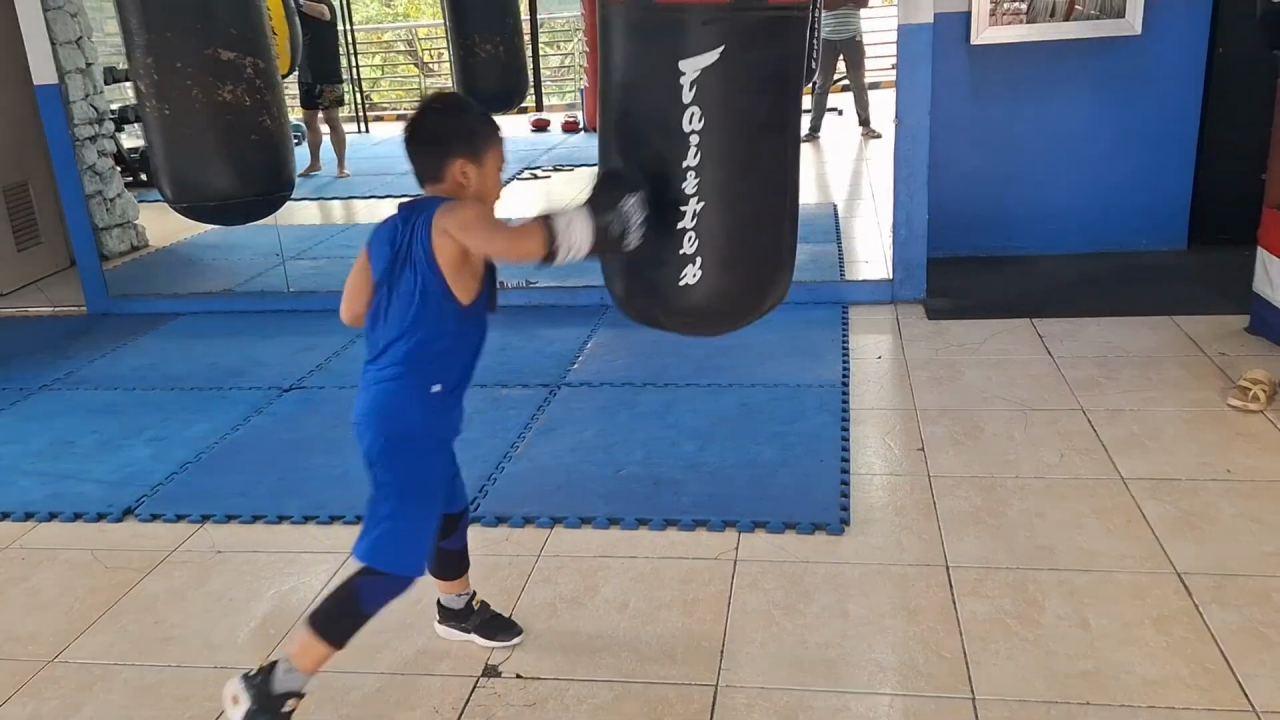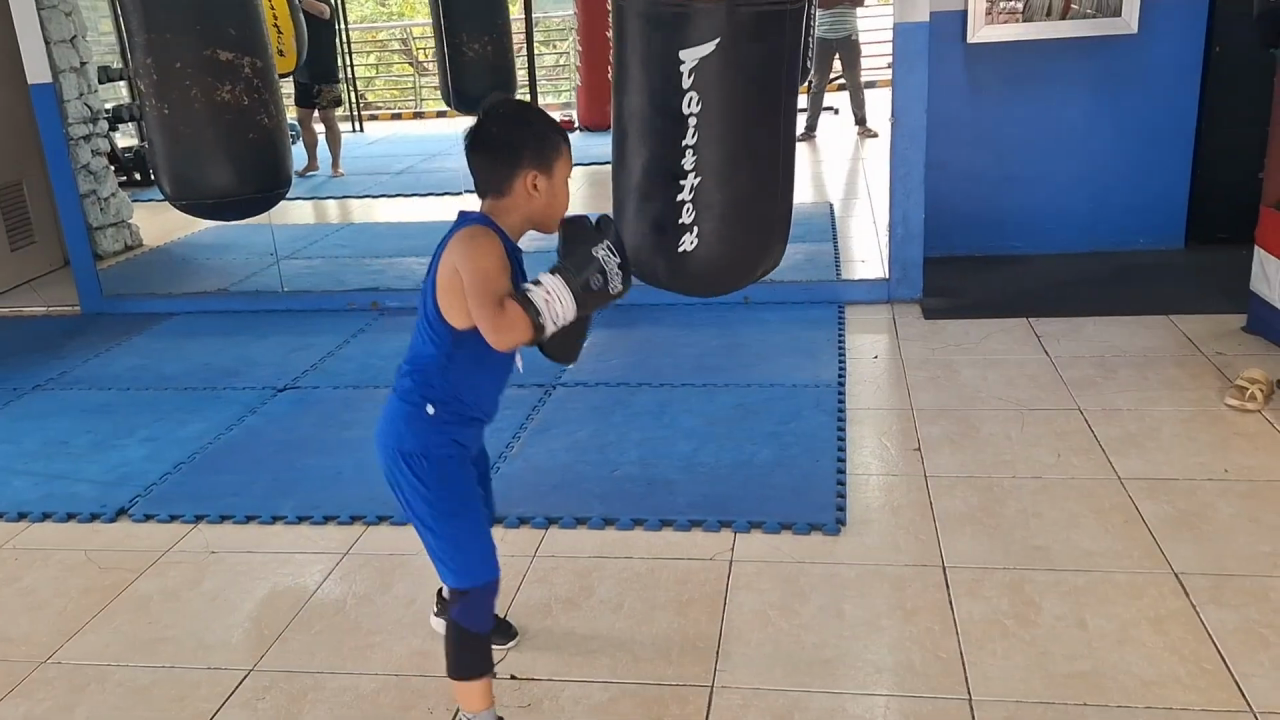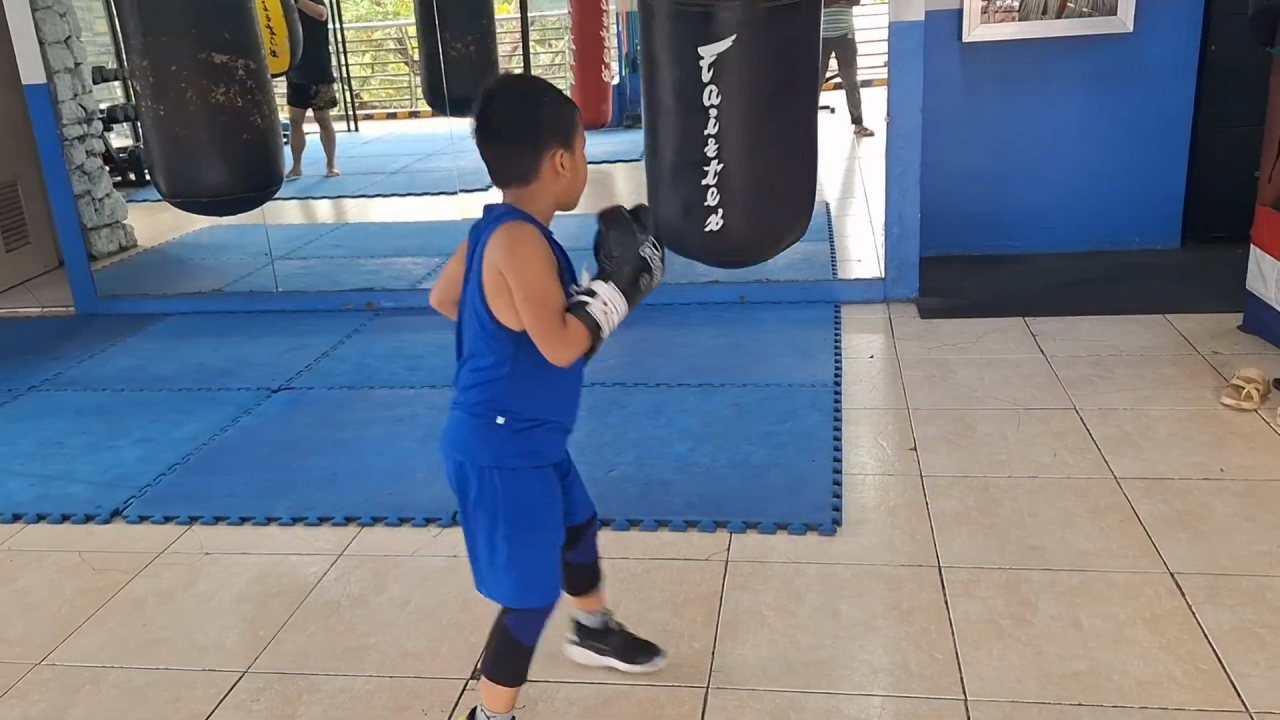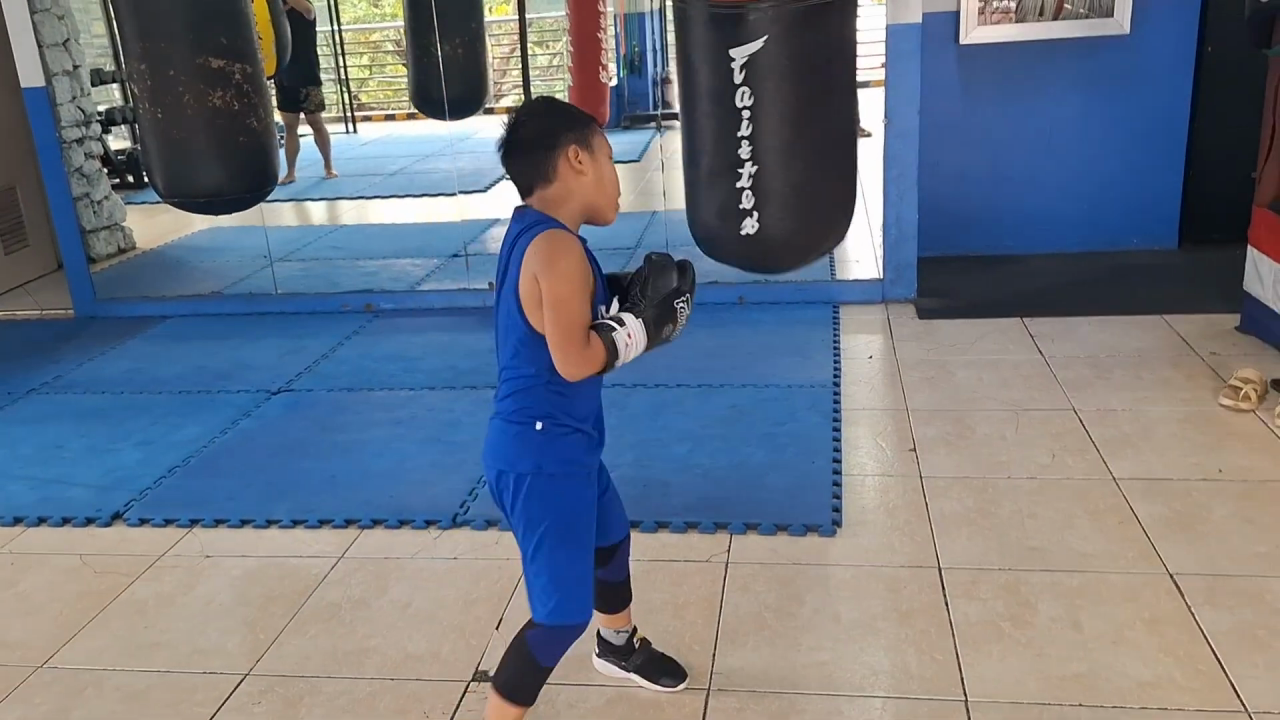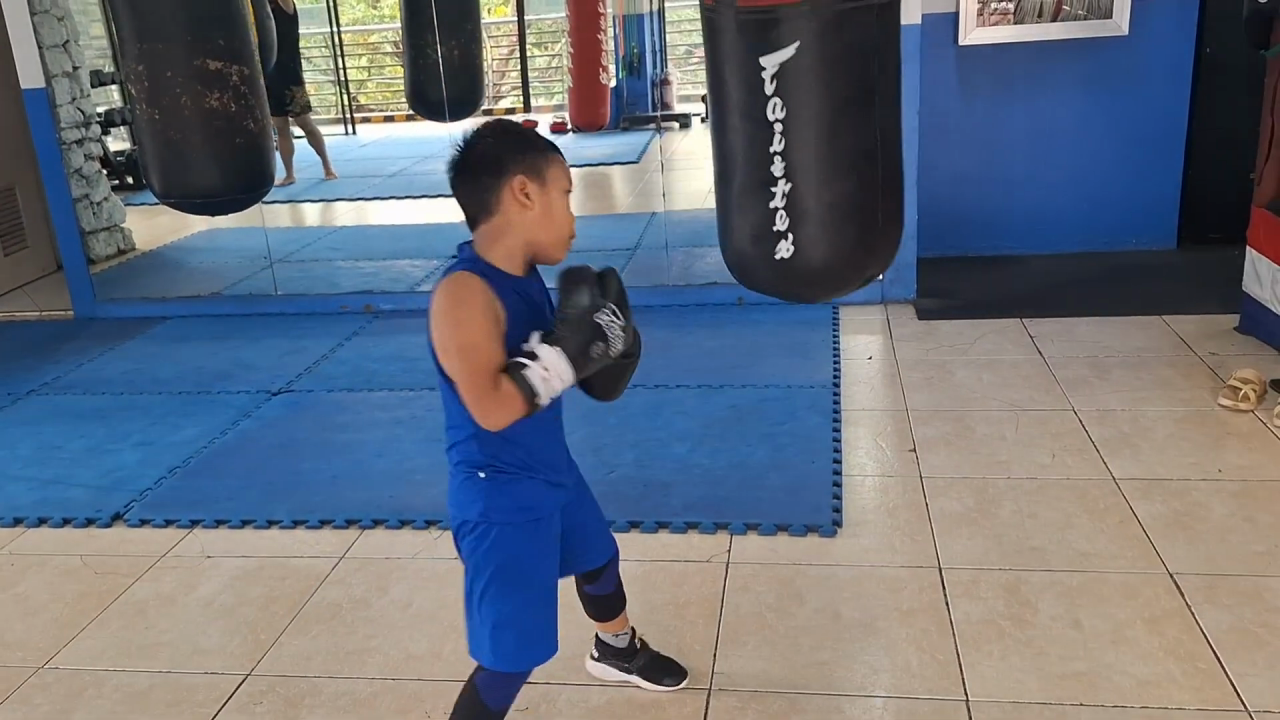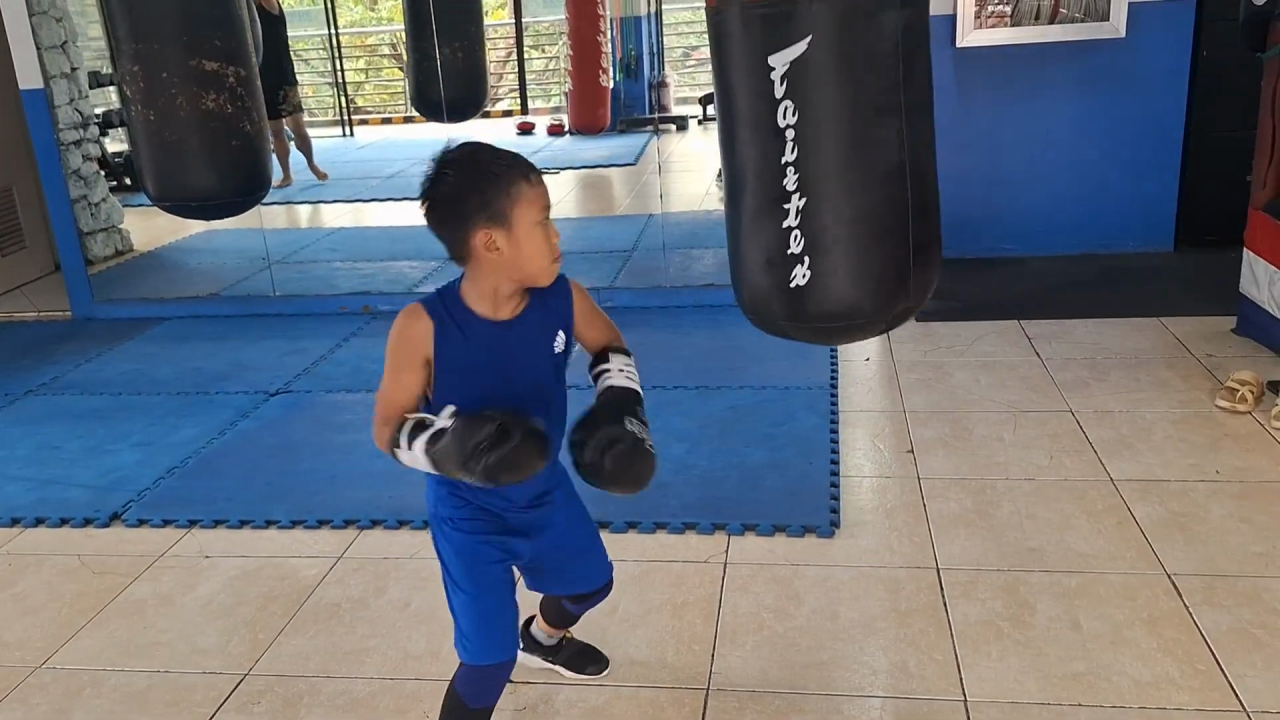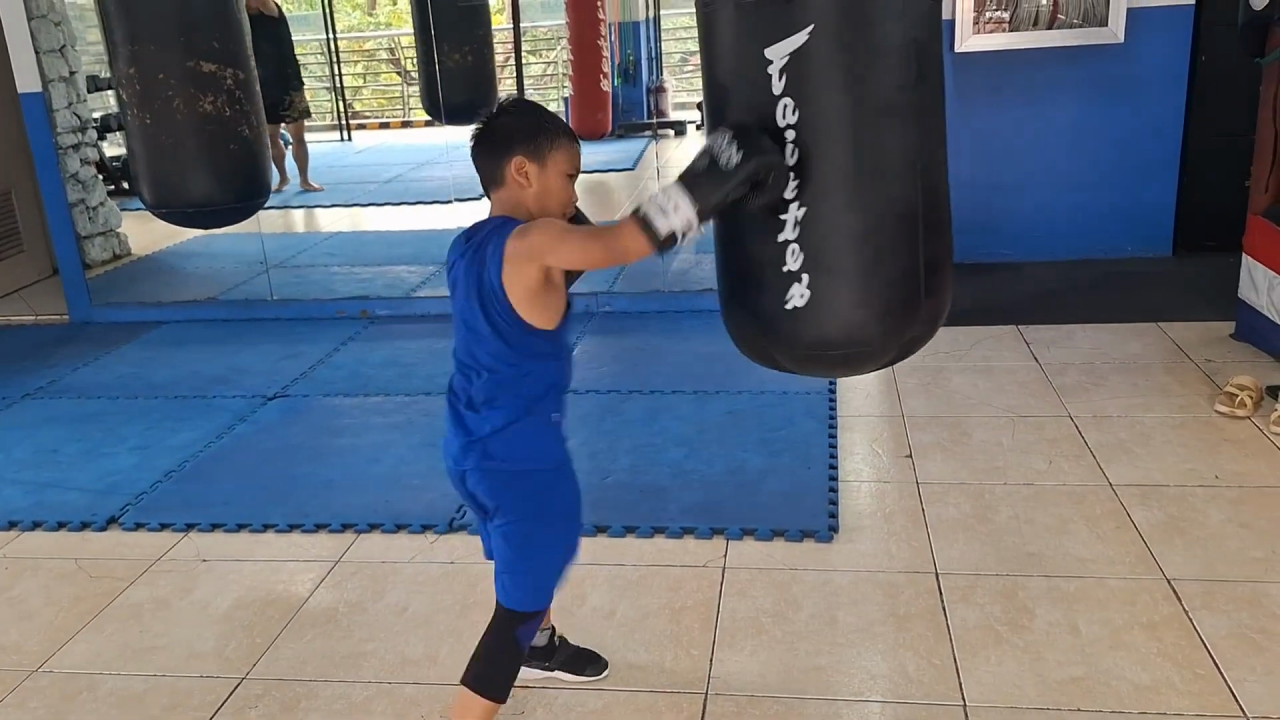
dt=0.3s
person 1, frame 1
left shoulder: (390, 231)
right shoulder: (458, 220)
left elbow: (352, 312)
right elbow: (525, 240)
right wrist: (595, 223)
left hip: (394, 406)
right hip: (410, 417)
left knee: (448, 513)
right knee: (395, 565)
left ankle: (457, 608)
person 1, frame 2
left shoulder: (482, 238)
right shoulder: (477, 244)
right elbow: (501, 330)
left wrist: (551, 320)
right wrist: (573, 286)
left hip: (447, 427)
right hip: (425, 439)
left knee: (475, 524)
right knee: (478, 577)
left ankle: (454, 605)
person 1, frame 3
left shoulder: (496, 228)
right shoulder: (521, 239)
left elbow: (443, 297)
right elbow: (563, 347)
right wrist: (621, 281)
left hip: (530, 437)
right hip: (500, 450)
left knee: (578, 526)
right knee: (533, 594)
left ankle: (593, 632)
person 1, frame 4
left shoulder: (534, 233)
right shoulder: (558, 246)
right elbow: (574, 361)
left wrist: (619, 298)
right wrist: (644, 320)
left hip: (564, 442)
right hip: (540, 456)
left knee: (611, 541)
right knee: (563, 612)
left ankle: (619, 644)
person 1, frame 5
left shoulder: (527, 272)
right shoulder: (462, 292)
right elbow: (493, 411)
left wrist: (602, 343)
right wrist: (569, 346)
left hip: (549, 473)
right hip: (499, 501)
left knee: (600, 559)
right knee: (515, 656)
left ankle: (616, 647)
person 1, frame 6
left shoulder: (560, 296)
right shoulder: (422, 325)
left elbow: (609, 343)
right elbow: (389, 431)
left wrist: (623, 410)
right wrist: (450, 446)
left hip: (546, 493)
right hip: (472, 515)
left knee: (590, 582)
right knee: (489, 657)
left ankle: (545, 638)
person 1, frame 7
left shoulder: (467, 245)
right shoulder: (530, 242)
right elbow: (626, 241)
left wrist: (573, 241)
right wrist: (708, 181)
left hip: (473, 445)
right hip: (517, 453)
left knee: (545, 548)
right knee: (523, 599)
left ankle: (539, 649)
